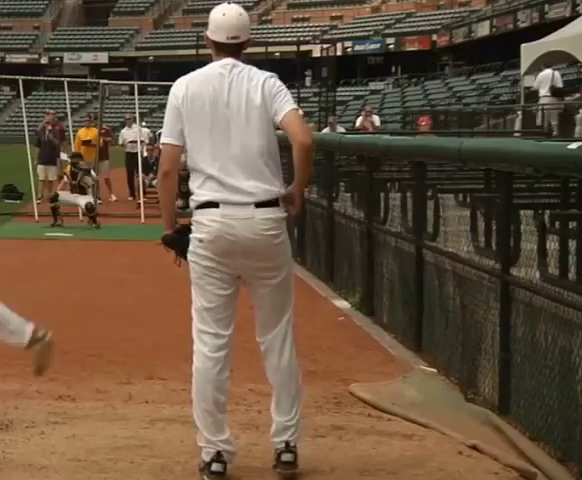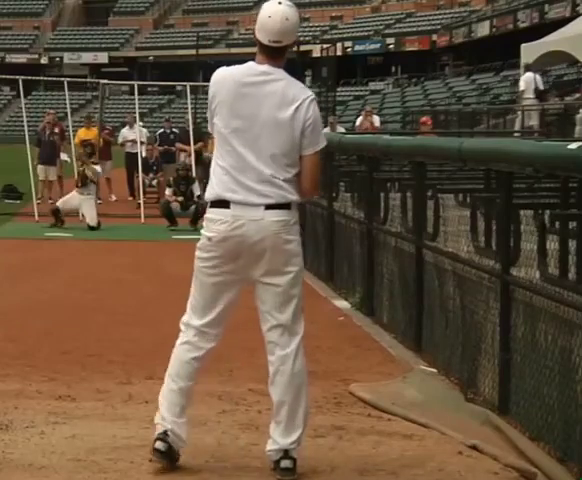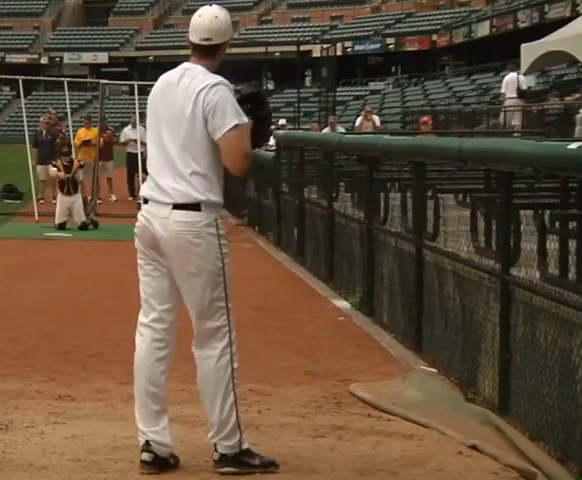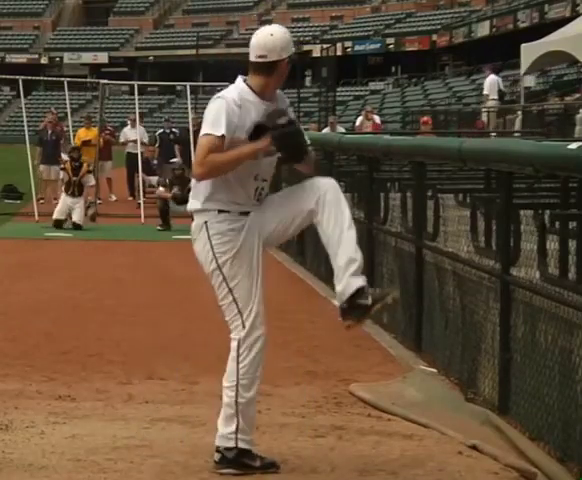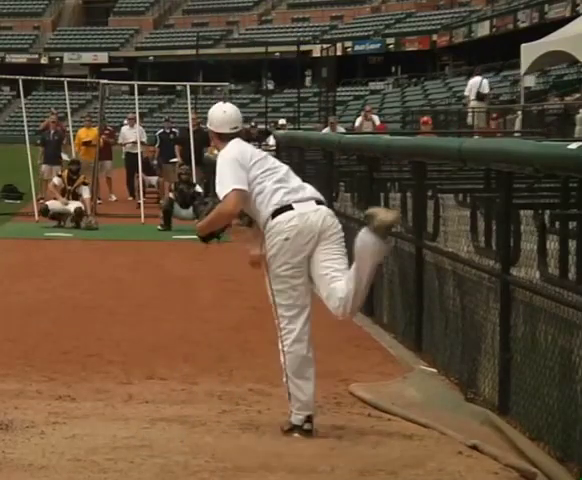
dt=1s
person 1, frame 1
left shoulder: (184, 87)
right shoulder: (265, 82)
left elbow: (168, 169)
right elbow: (304, 141)
left wrist: (168, 226)
right wrist: (298, 190)
left hip: (211, 222)
right hip: (265, 220)
left knee: (211, 341)
right knee: (276, 337)
right ankle: (286, 442)
person 1, frame 2
left shoulder: (221, 80)
right shoulder: (302, 98)
right elbow: (309, 185)
left hip: (223, 220)
right hip: (277, 224)
left knee: (197, 330)
right knee: (284, 339)
left ankle: (168, 431)
person 1, frame 3
left shoulder: (161, 84)
right shoulder: (214, 88)
right elbow: (238, 164)
right wrist: (246, 128)
left hip: (151, 217)
right hip: (193, 222)
left knee: (152, 331)
right knee: (213, 338)
person 1, frame 4
left shoulder: (278, 103)
right shoulder: (227, 102)
left elbow: (301, 163)
right elbow: (201, 167)
left wrist: (293, 147)
right wrist: (257, 147)
left hip: (255, 218)
right hip: (220, 228)
left knee: (324, 188)
right knee: (249, 332)
left ankle: (352, 294)
right ankle: (231, 448)
person 1, frame 5
left shoulder: (228, 159)
right shoulder: (256, 155)
left elbow: (231, 207)
left wrist: (204, 226)
right wrist: (262, 253)
left hip: (286, 226)
right hip: (322, 216)
left knee: (292, 325)
right knee: (343, 300)
left ankle: (301, 416)
right ankle: (372, 232)
